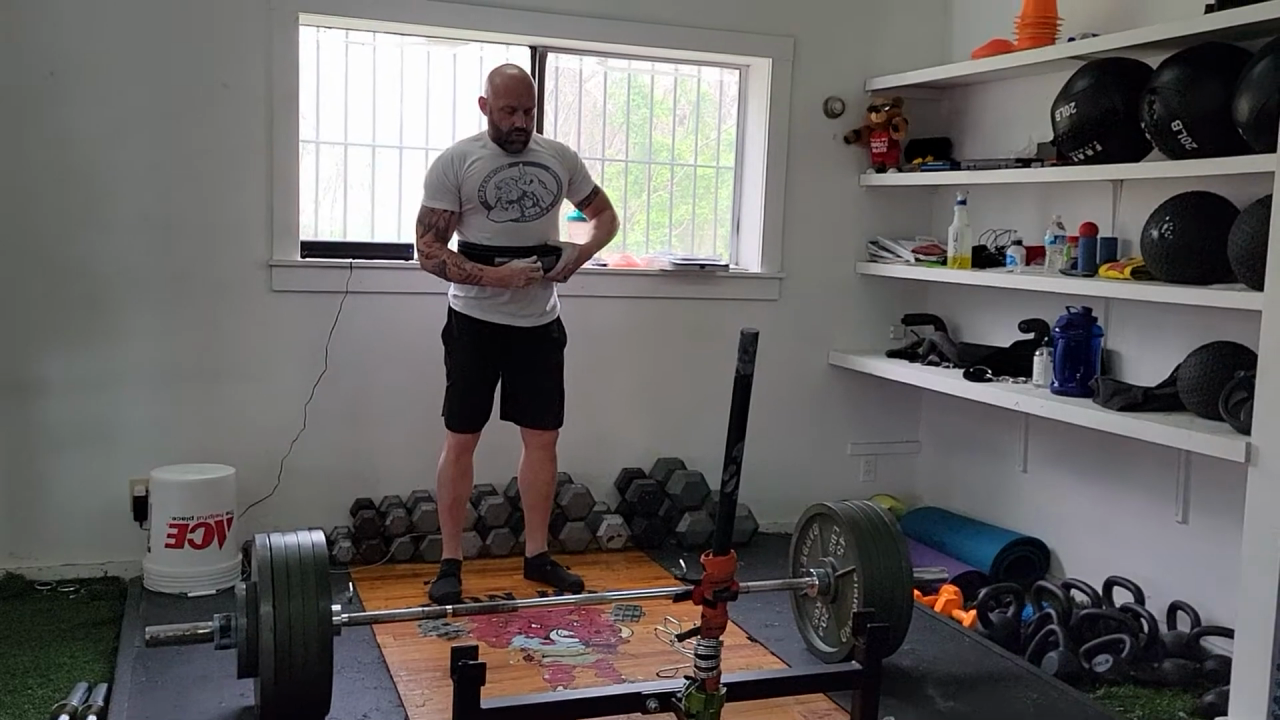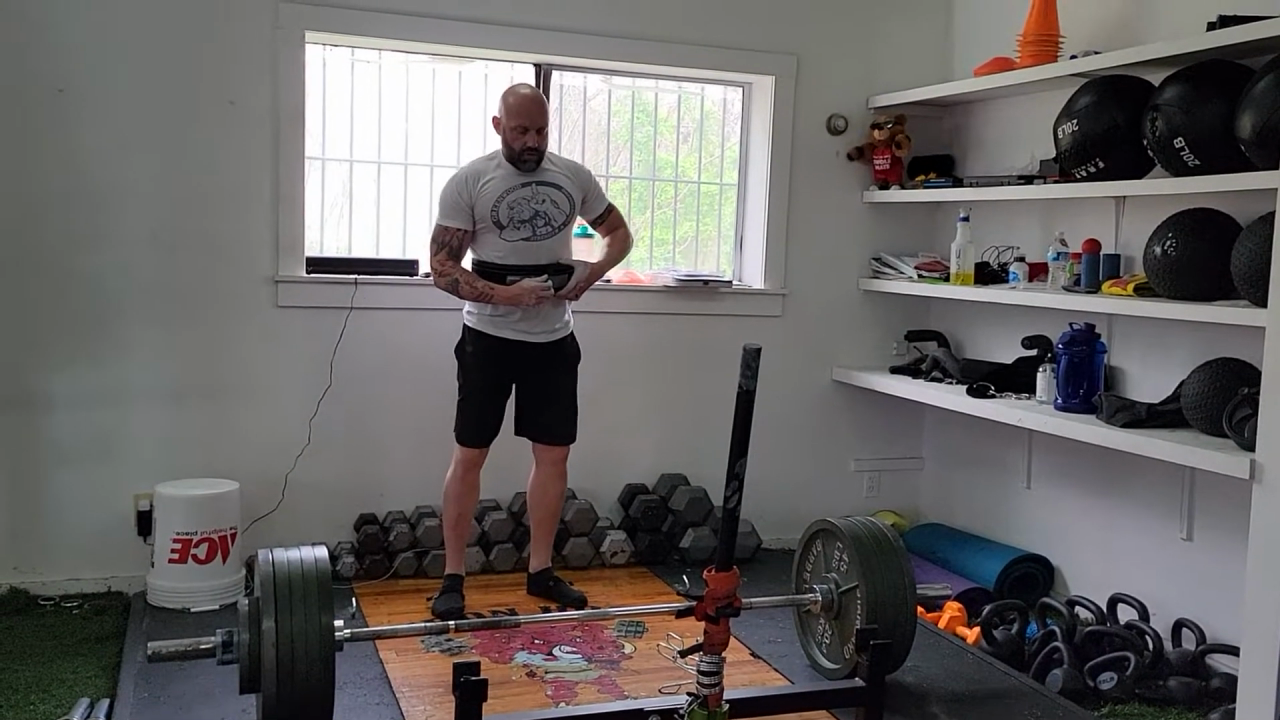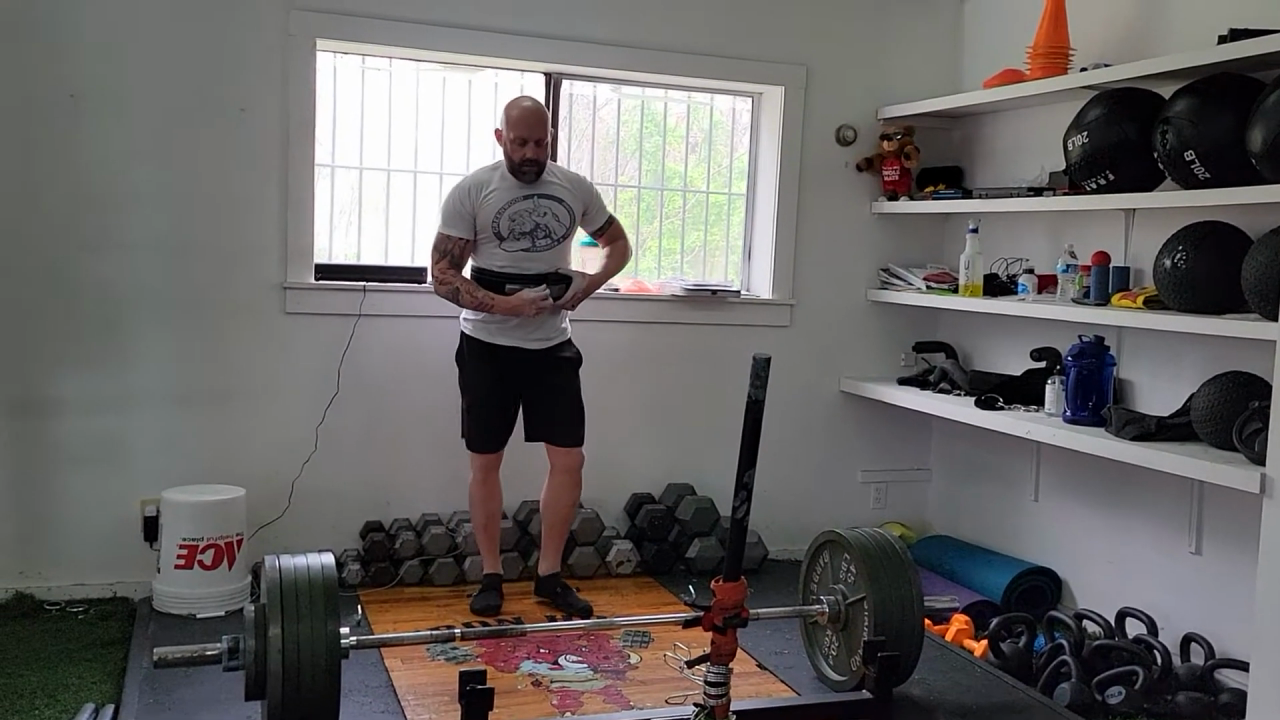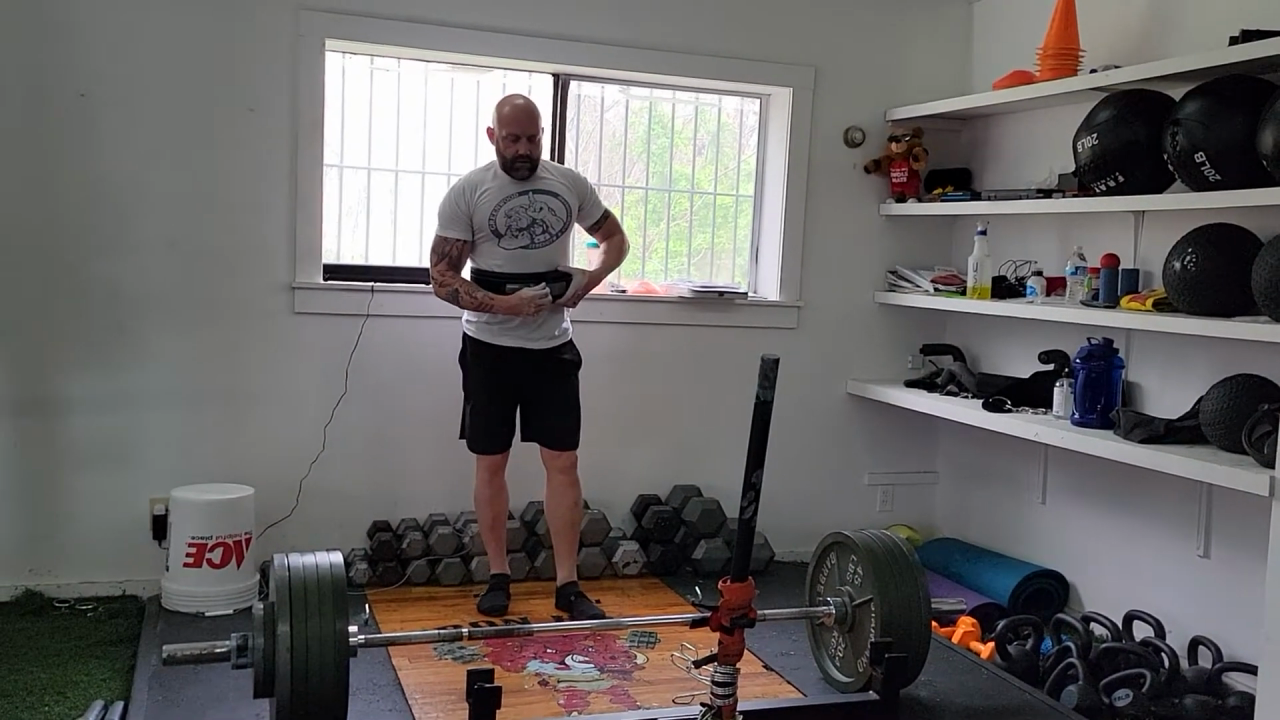
dt=0.7s
person 1, frame 1
left shoulder: (560, 158)
right shoulder: (455, 162)
left elbow: (606, 214)
right elbow: (429, 250)
left wrist: (581, 252)
right wrist: (494, 277)
left hip: (540, 323)
right hip: (475, 322)
left knee: (542, 438)
right knee: (461, 440)
left ankle: (537, 555)
right ankle: (450, 562)
person 1, frame 2
left shoulder: (574, 176)
right shoulder: (469, 182)
left elbow: (620, 231)
right elbow: (442, 267)
left wrist: (593, 271)
right wrist: (505, 295)
left hip: (553, 339)
right hip: (489, 337)
left knee: (552, 454)
right knee: (469, 454)
left ankle: (541, 570)
right ankle: (452, 576)
person 1, frame 3
left shoulder: (576, 188)
right shoulder: (471, 192)
left elbow: (619, 243)
right elbow: (443, 275)
left wrist: (591, 282)
right wrist: (504, 305)
left hip: (552, 345)
right hip: (488, 345)
left knee: (568, 459)
right knee: (485, 461)
left ankle: (549, 576)
right ankle: (491, 577)
person 1, frame 4
left shoulder: (570, 183)
right shoulder: (466, 192)
left elbow: (616, 237)
right elbow: (442, 278)
left wrist: (591, 278)
right wrist: (504, 304)
left hip: (553, 346)
right hip: (490, 346)
left knee: (563, 463)
right knee: (491, 463)
left ankle: (568, 584)
right ankle: (498, 576)
